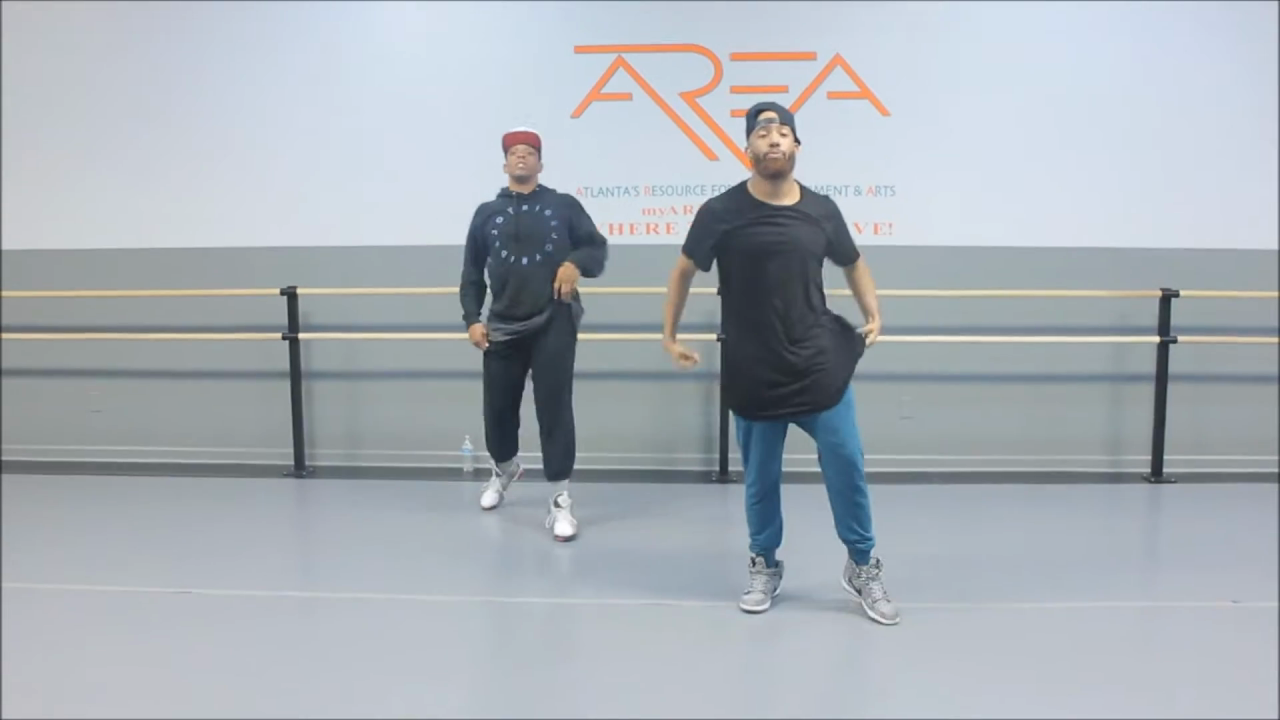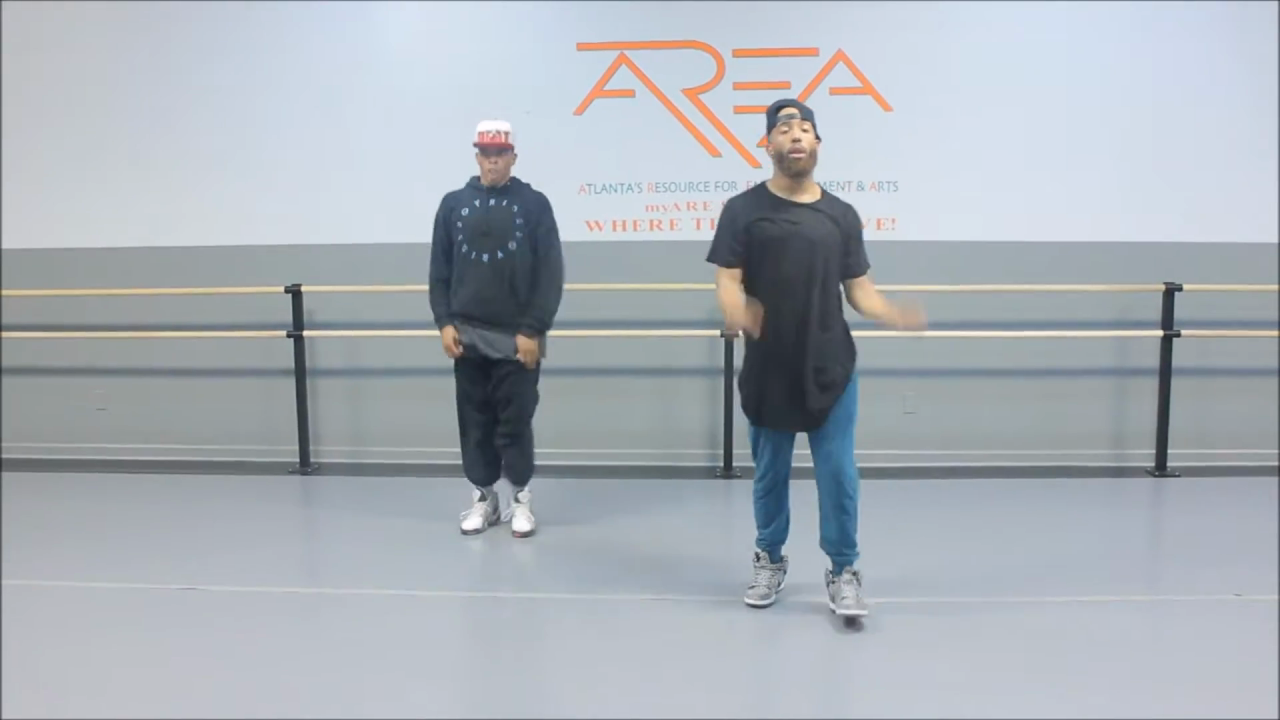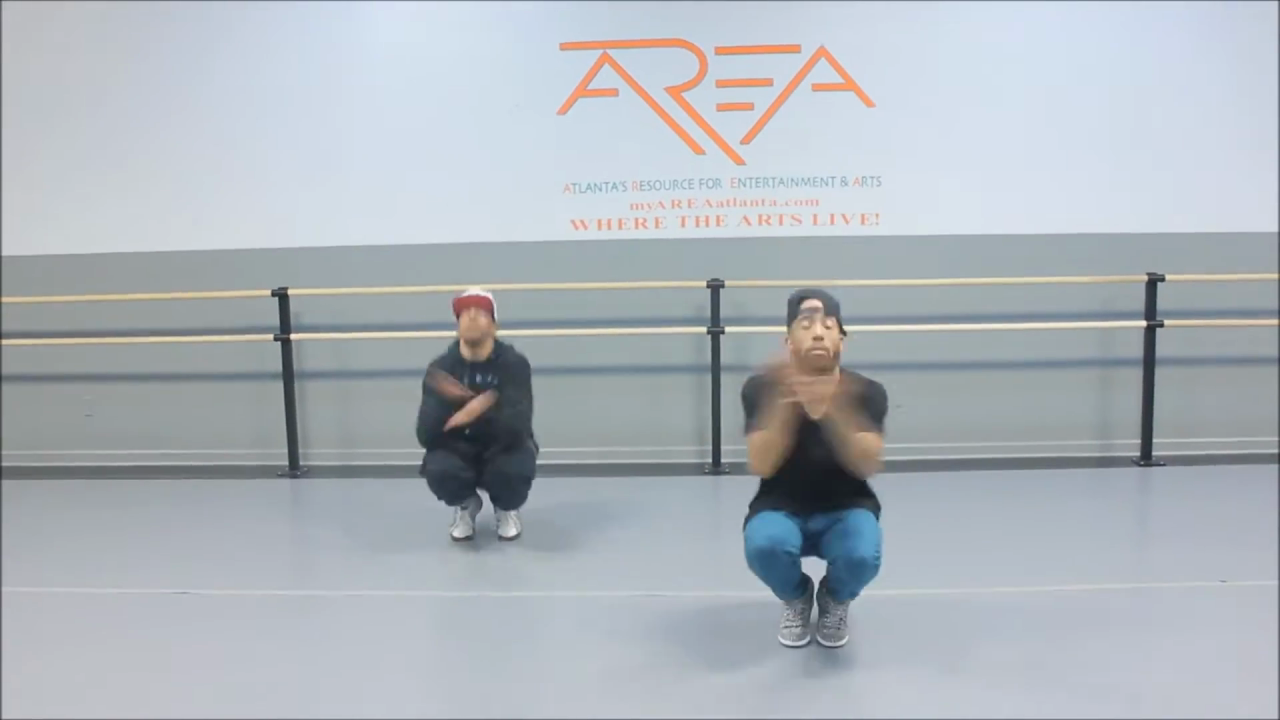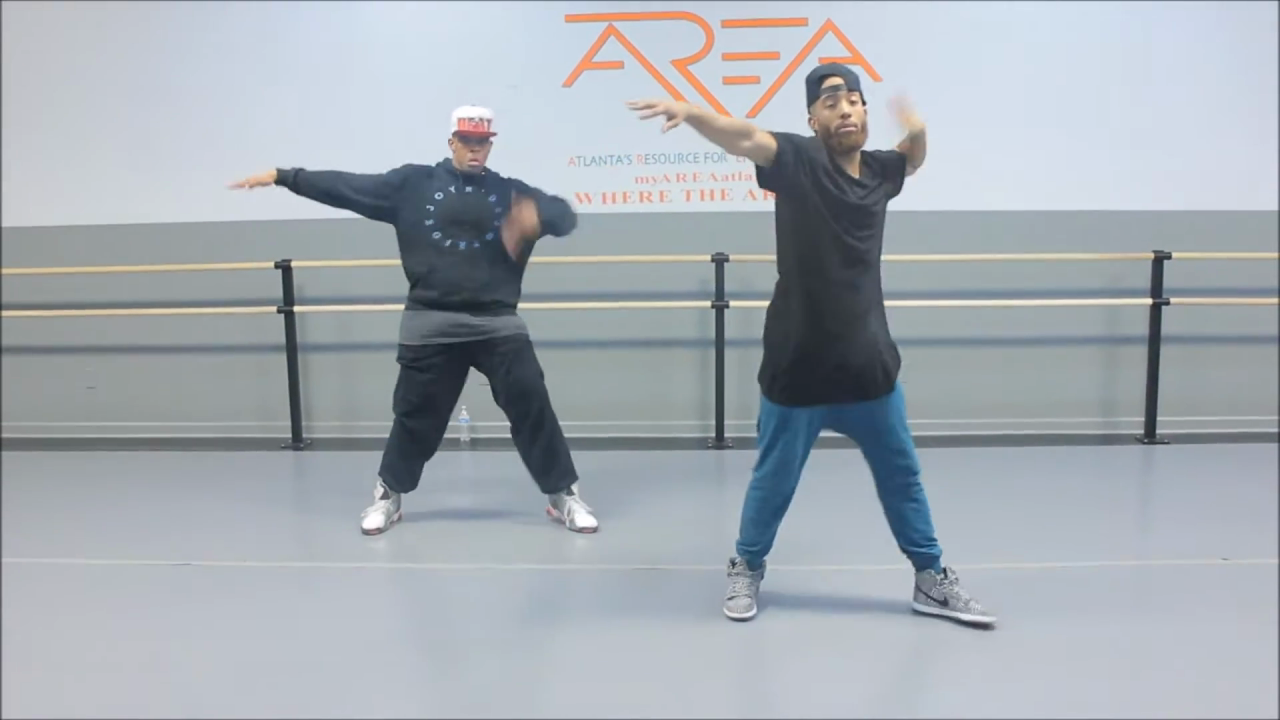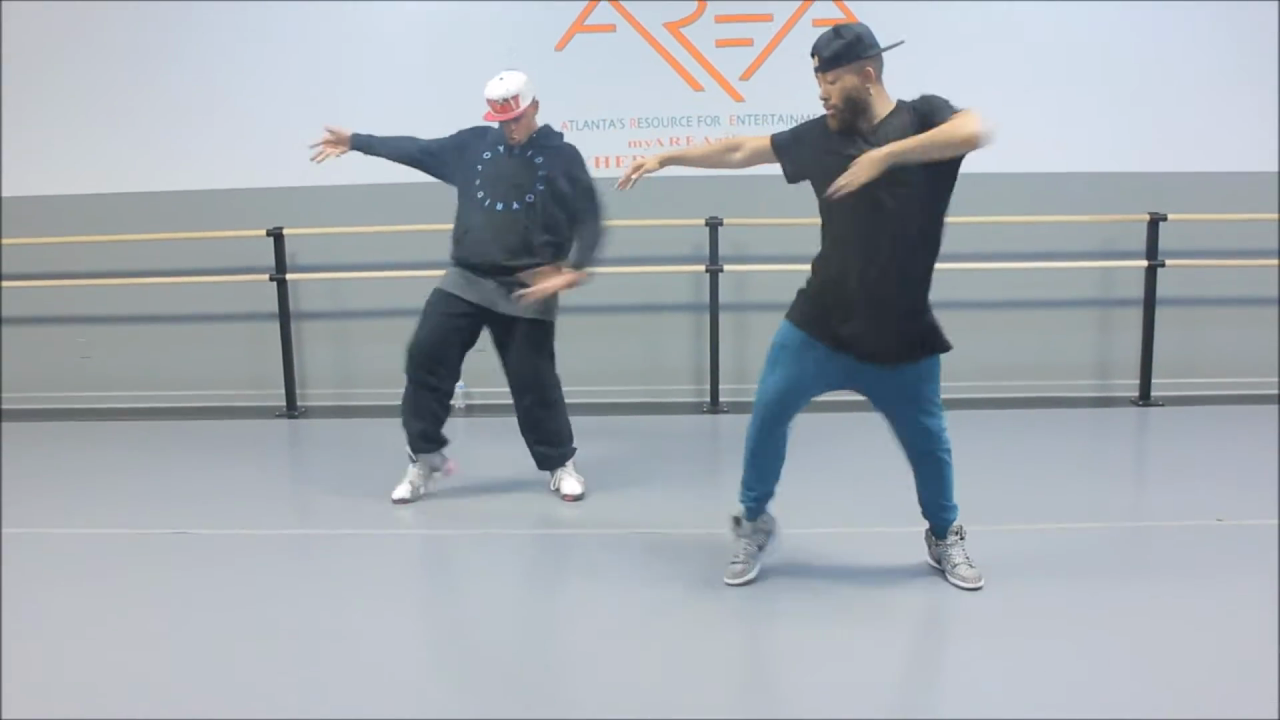
dt=1s
person 1, frame 1
left shoulder: (823, 210)
right shoulder: (722, 213)
left elbow: (855, 264)
right elbow: (683, 273)
left wrist: (874, 315)
right wrist: (670, 336)
left hip: (821, 366)
right hip: (752, 374)
left knee: (846, 463)
right knee: (761, 476)
left ankle: (863, 567)
right ankle: (765, 567)
person 1, frame 2
left shoulder: (842, 215)
right shoulder: (743, 210)
left elbow: (857, 290)
right elbow: (726, 285)
left wrist: (893, 315)
right wrist: (738, 313)
left hip: (833, 368)
right hip: (768, 373)
left knee: (838, 473)
right knee: (770, 472)
left ankle: (843, 573)
right ankle: (769, 561)
person 1, frame 3
left shoulder: (867, 395)
right shoulder: (762, 390)
left elbow: (867, 465)
right elbow: (763, 467)
left wrist: (835, 411)
right wrist: (785, 403)
left hip: (846, 507)
right hip: (781, 507)
left knee: (861, 556)
right knee: (764, 546)
left ankle: (834, 601)
right ankle: (796, 599)
person 1, frame 4
left shoulder: (878, 169)
right shoulder: (798, 159)
left elbow: (913, 156)
right elbow: (743, 136)
left wrist: (916, 131)
right wrist: (688, 110)
left hip: (869, 359)
right hip: (800, 361)
left knee: (901, 470)
right knee: (775, 474)
left ankle: (933, 581)
right ankle: (746, 569)
person 1, frame 5
left shoulder: (925, 116)
right shoulder: (820, 135)
left elbow: (975, 131)
right elbow: (741, 150)
left wrist: (887, 152)
right wrist: (666, 158)
left hip: (900, 323)
right hip: (823, 313)
left knee: (927, 437)
right knee: (770, 409)
left ankle: (944, 539)
right ankle: (753, 522)
person 2, frame 1
left shoulder: (564, 206)
right shoulder: (487, 213)
left elbow: (597, 252)
right elbow: (471, 272)
left wrist: (577, 264)
right wrist: (471, 317)
left hip: (552, 323)
right hip: (503, 326)
left knee: (554, 408)
right knee: (498, 407)
left ankle: (559, 500)
right ankle: (503, 467)
person 2, frame 2
left shoulder: (534, 203)
right shoulder: (453, 203)
left elbow: (551, 273)
right elbow: (439, 269)
left wrist: (536, 330)
right wrist: (443, 321)
left hip: (516, 337)
right hip: (467, 334)
left knee: (515, 421)
right knee: (475, 420)
left ankle: (520, 498)
right ankle: (482, 498)
person 2, frame 3
left shoulder: (514, 365)
right shoulder: (440, 369)
left elbow: (518, 427)
right elbow: (427, 436)
left wrist: (487, 408)
right wrist: (453, 408)
left hip: (506, 447)
right hip: (455, 448)
left knee: (513, 473)
right knee: (441, 472)
left ankle: (507, 509)
right ankle: (466, 506)
person 2, frame 4
left shoulder: (509, 191)
right shoulder: (415, 182)
left elbow: (562, 216)
right elbow: (348, 187)
left wrist: (538, 216)
right wrist: (282, 177)
left hip: (498, 322)
right hip: (431, 323)
left knee: (533, 405)
right knee: (415, 414)
left ankle: (564, 495)
right ankle: (389, 496)
person 2, frame 5
left shoulder: (563, 157)
right shoulder: (476, 143)
left elbow: (588, 221)
right elbow: (421, 150)
left wrist: (575, 268)
right wrist: (358, 140)
left hip: (531, 289)
right hip: (465, 281)
left knee: (534, 382)
right knee: (426, 360)
left ankle: (560, 464)
right ankle: (426, 457)
